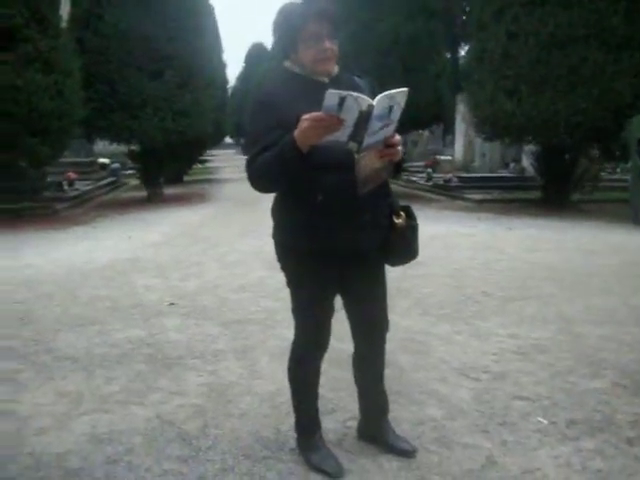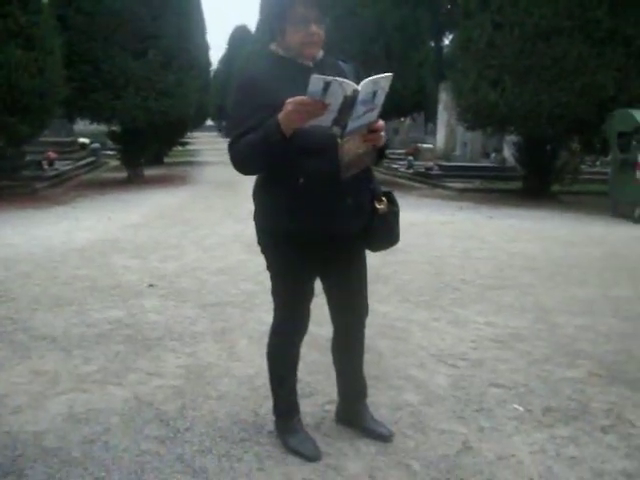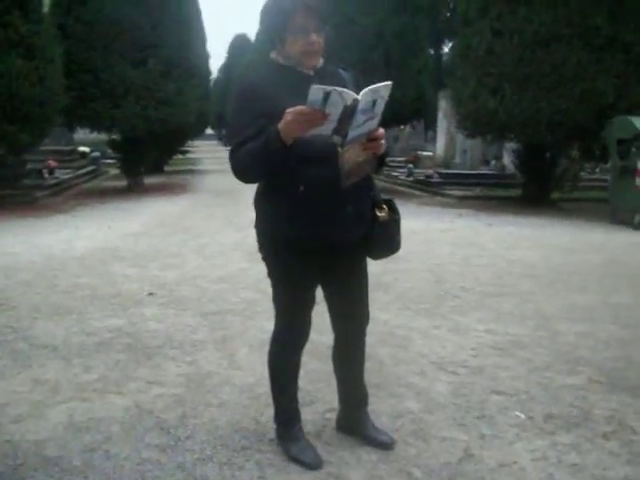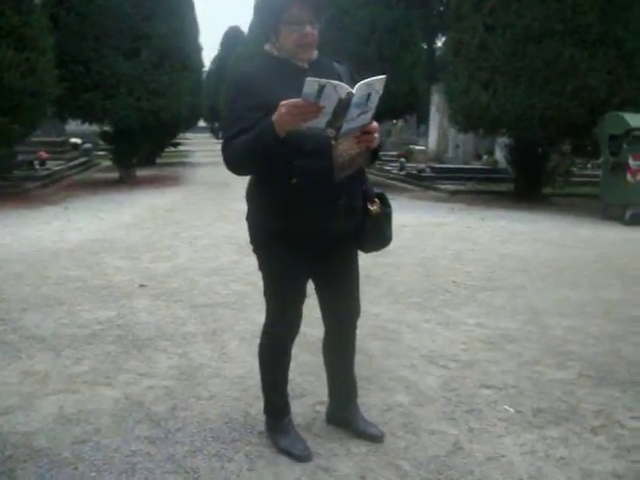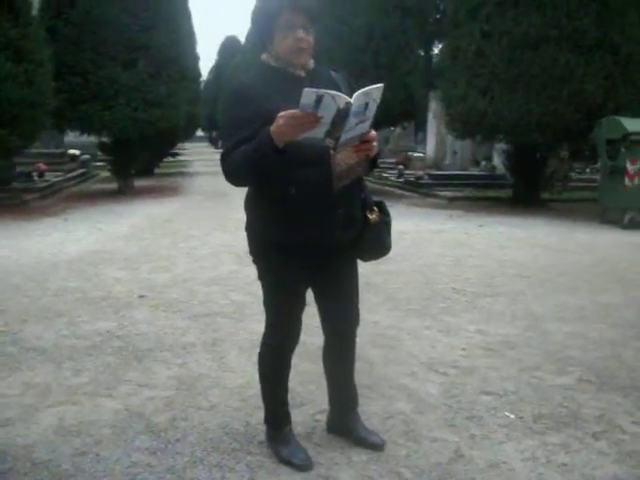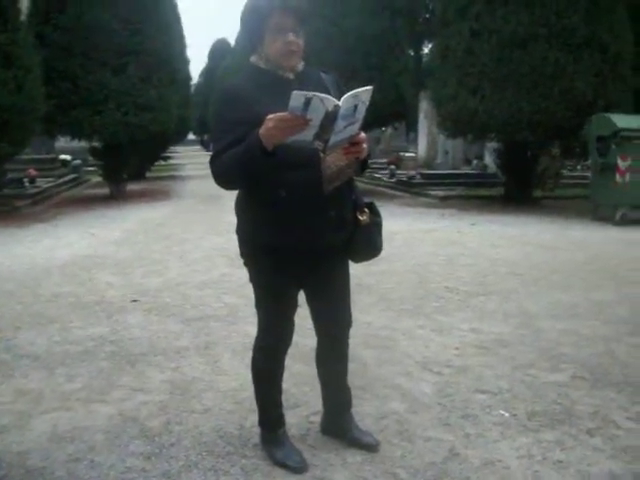
dt=0.4s
person 1, frame 1
left shoulder: (355, 88)
right shoulder: (273, 96)
left elbow: (379, 150)
right elbow: (260, 176)
left wrist: (392, 152)
right wrist: (298, 142)
left hip: (364, 237)
right hip: (309, 244)
left knee: (372, 332)
right knee: (311, 338)
left ankle: (374, 421)
right ankle: (309, 435)
person 1, frame 2
left shoulder: (339, 71)
right shoulder: (257, 77)
left elbow: (361, 136)
right elbow: (243, 157)
left wrist: (376, 137)
right wrist: (282, 125)
left hip: (346, 222)
right hip: (290, 227)
left knee: (352, 317)
right knee: (291, 321)
left ankle: (352, 405)
right ankle: (287, 418)
person 1, frame 3
left shoulder: (338, 79)
right shoulder: (256, 84)
left elbow: (361, 144)
right elbow: (243, 165)
left wrist: (375, 145)
right wrist: (283, 134)
left hip: (346, 230)
right hip: (291, 236)
left knee: (353, 325)
right knee: (292, 330)
left ankle: (354, 413)
right ankle: (288, 427)
person 1, frame 4
left shoulder: (332, 71)
right shoulder: (251, 76)
left elbow: (354, 136)
right elbow: (236, 158)
left wrist: (369, 139)
right wrist: (277, 126)
left hip: (338, 222)
right hip: (283, 228)
left knee: (343, 319)
right knee: (283, 323)
left ankle: (343, 406)
right ankle: (277, 419)
person 1, frame 5
left shoulder: (330, 81)
right shoulder: (247, 87)
left elbow: (352, 148)
right elbow: (235, 169)
left wrist: (367, 148)
right wrist: (275, 138)
left hip: (337, 233)
right hip: (282, 239)
left knee: (343, 328)
right knee: (282, 333)
left ankle: (344, 415)
right ankle: (278, 428)
person 1, frame 6
left shoulder: (319, 82)
right shoulder: (238, 91)
left elbow: (342, 150)
right elbow: (224, 172)
left wrist: (357, 150)
right wrist: (264, 141)
left hip: (328, 235)
right hip: (273, 241)
left knee: (336, 329)
right knee: (275, 335)
left ankle: (338, 416)
right ankle: (272, 431)
